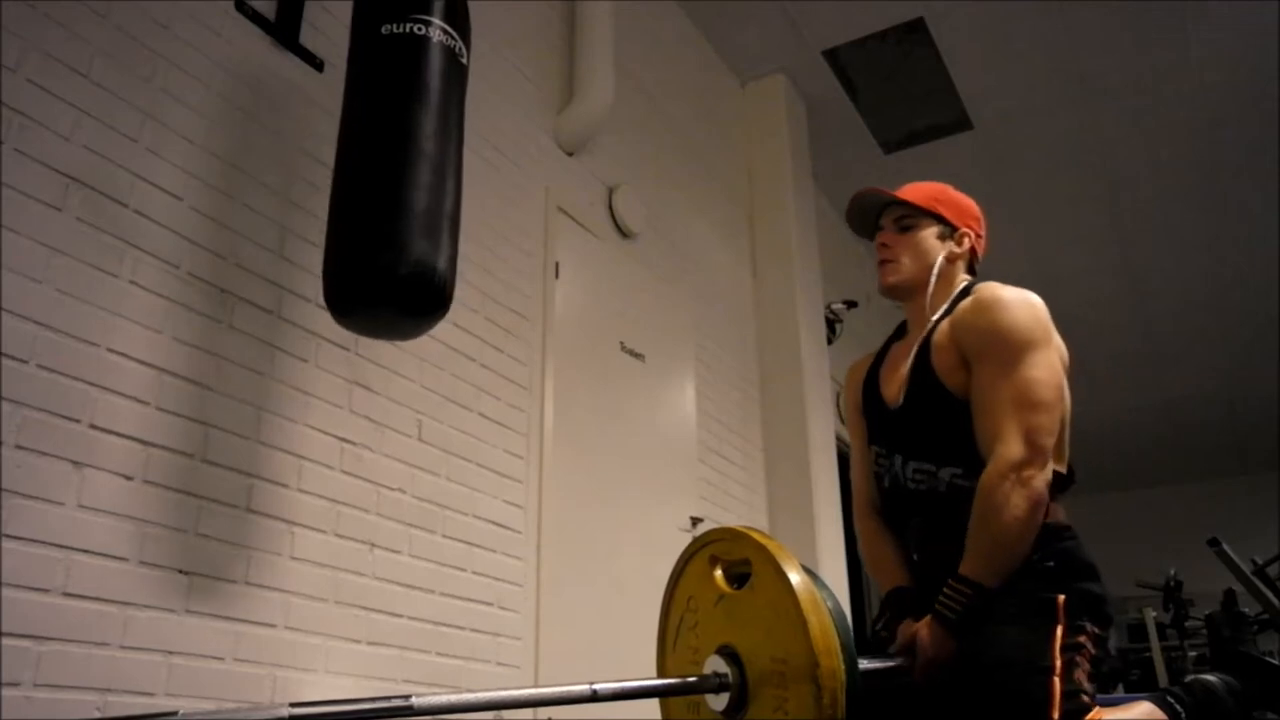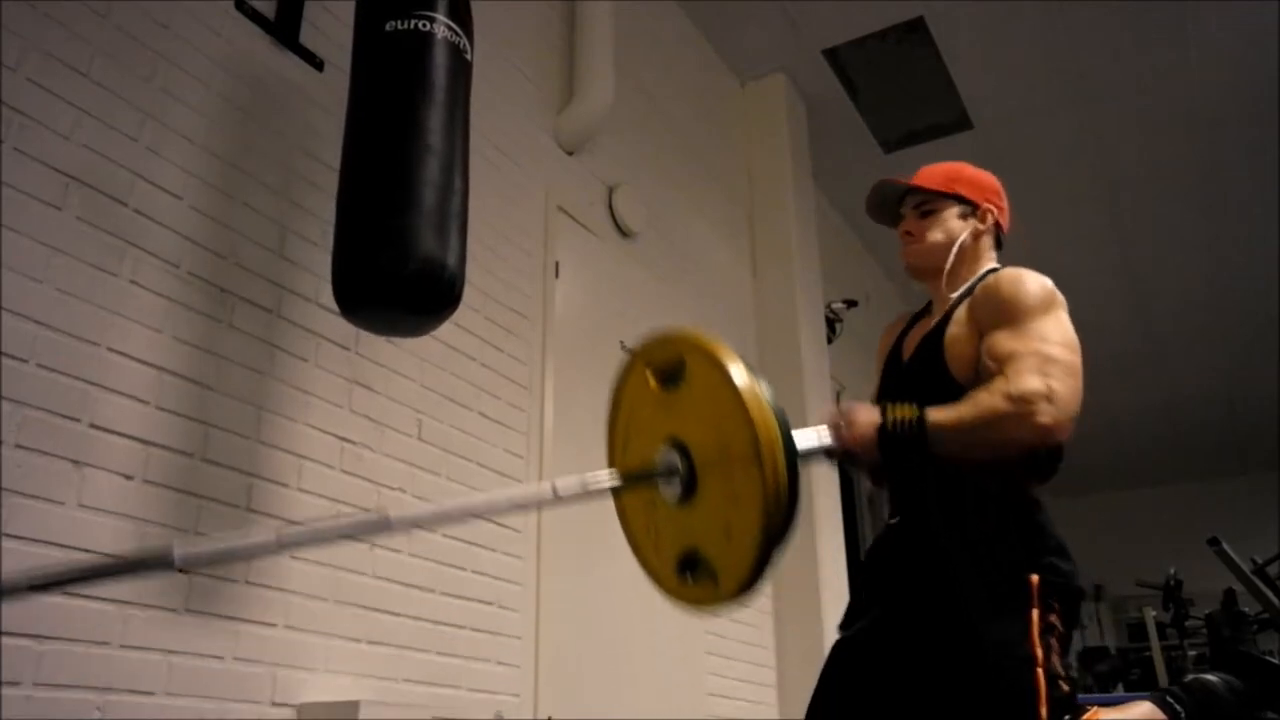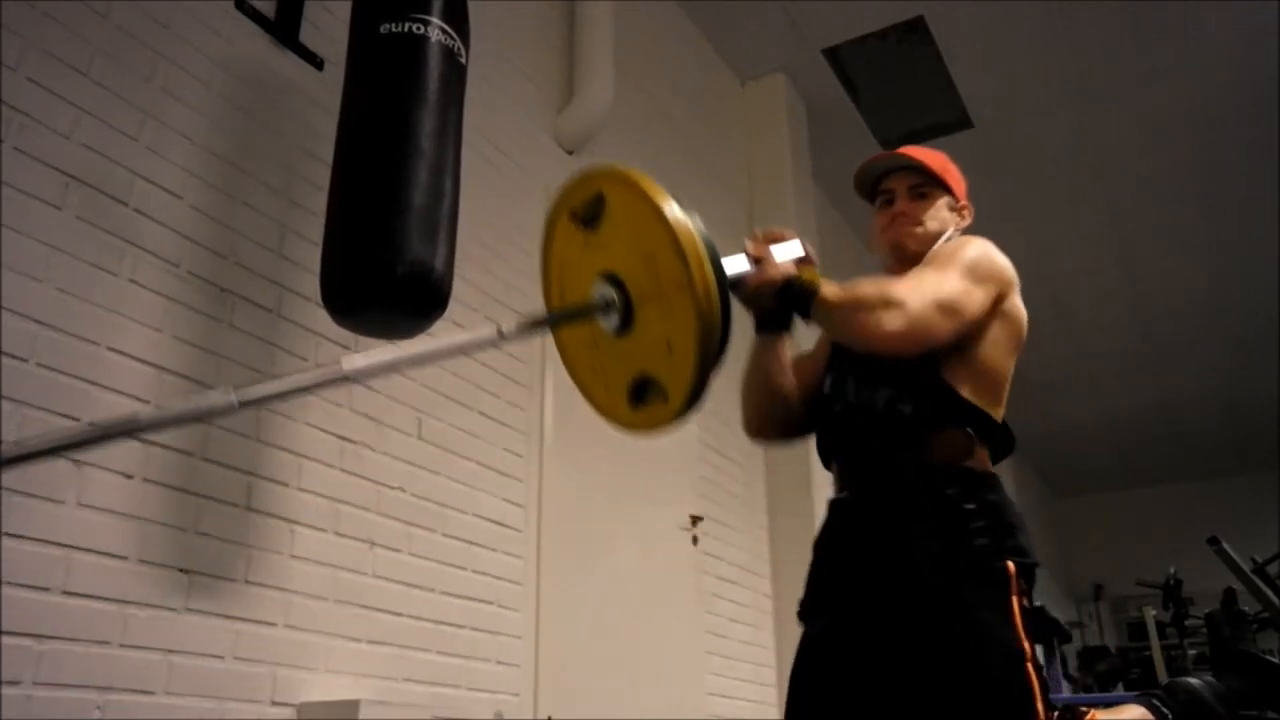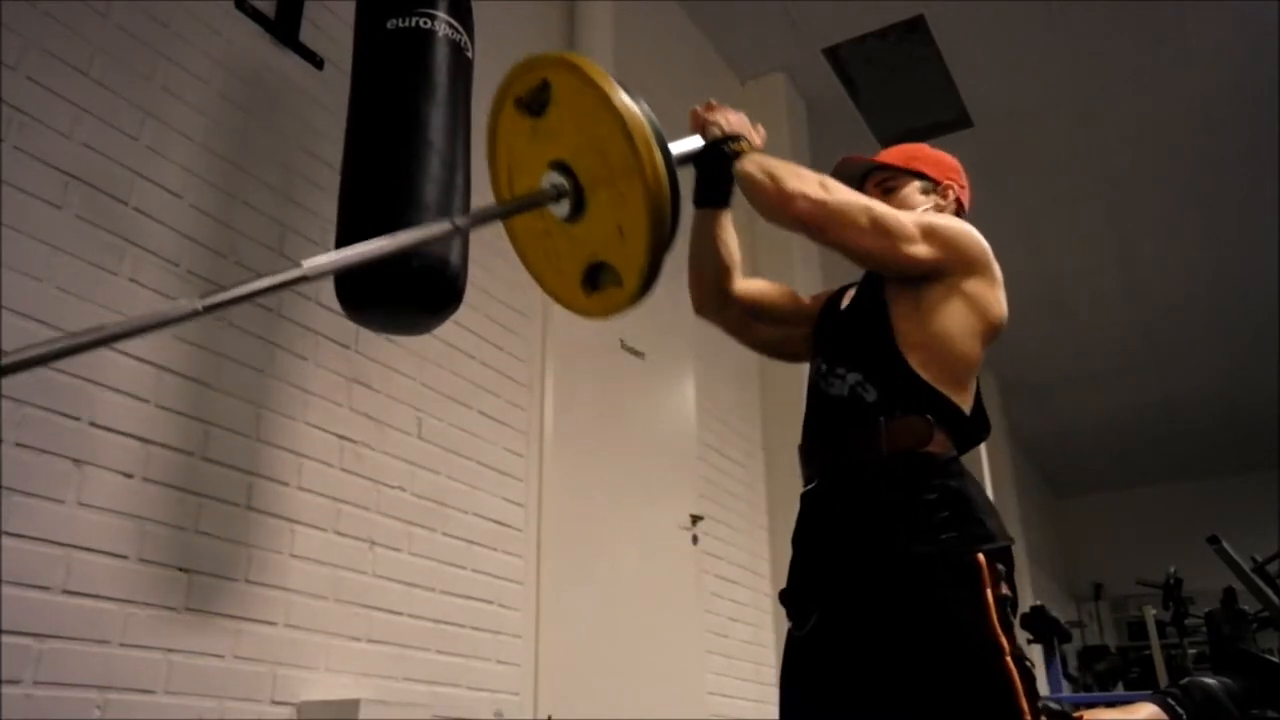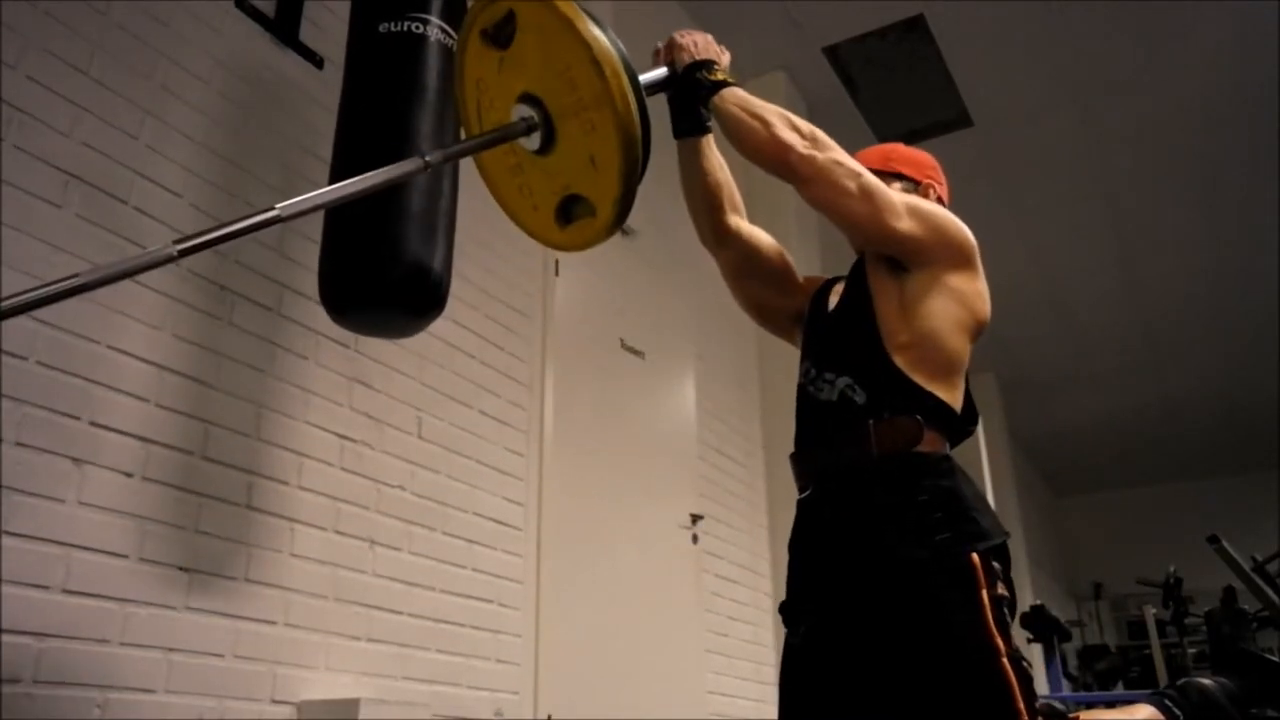
dt=1s
person 1, frame 1
left shoulder: (998, 314)
right shoulder: (866, 377)
left elbow: (1021, 472)
right elbow: (870, 508)
left wrist: (953, 612)
right wrist: (904, 607)
left hip: (1029, 585)
right hip: (931, 595)
person 1, frame 2
left shoulder: (1017, 294)
right shoulder: (902, 331)
left elbow: (1042, 408)
left wrist: (894, 427)
right wrist: (864, 434)
left hip: (1000, 563)
right hip: (906, 564)
person 1, frame 3
left shoulder: (977, 263)
right shoulder: (853, 325)
left elbow: (895, 320)
right elbow: (768, 419)
left wrist: (802, 285)
right wrist: (770, 316)
left hip: (952, 537)
right hip: (851, 549)
person 1, frame 4
left shoulder: (954, 252)
right shoulder: (840, 310)
left elbow: (817, 204)
right elbow: (720, 298)
left wrist: (739, 151)
right wrist: (712, 184)
left hip: (929, 532)
right hip: (832, 543)
person 1, frame 5
left shoulder: (940, 247)
right shoulder: (820, 303)
left elbow: (803, 155)
right elbow: (725, 231)
left wrist: (711, 83)
right wrist: (690, 118)
left hip: (923, 534)
right hip: (827, 545)
